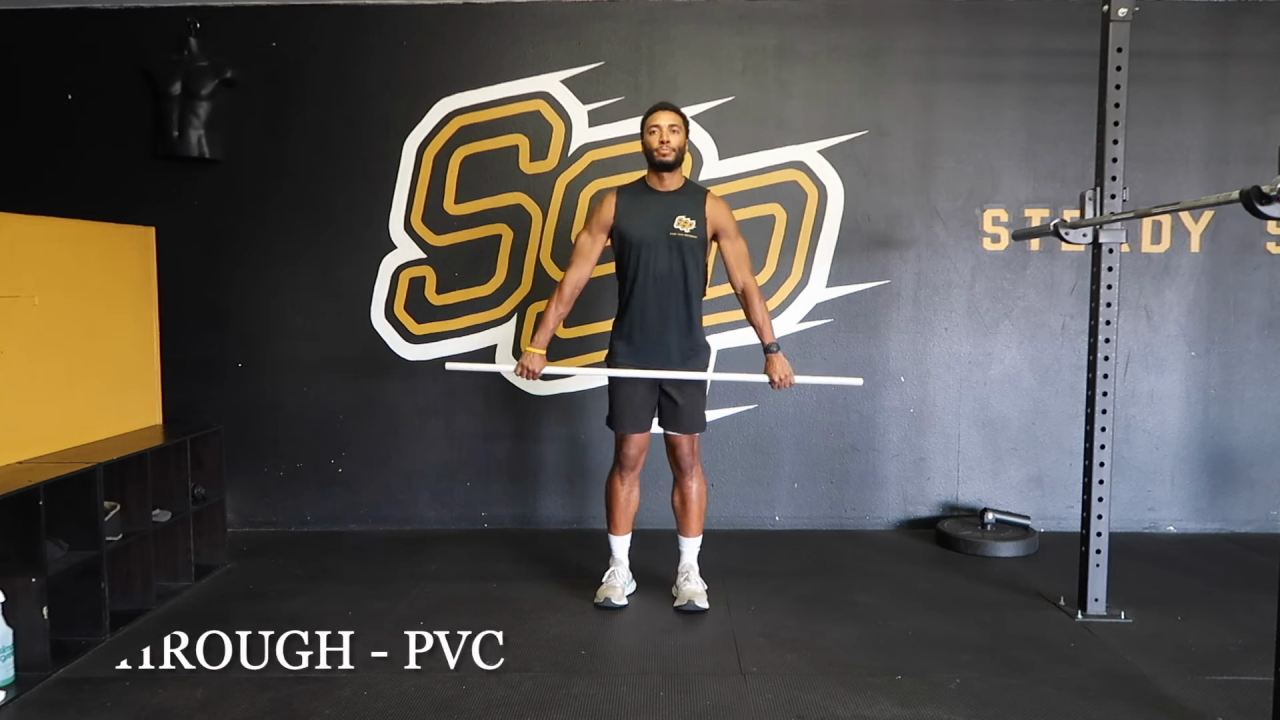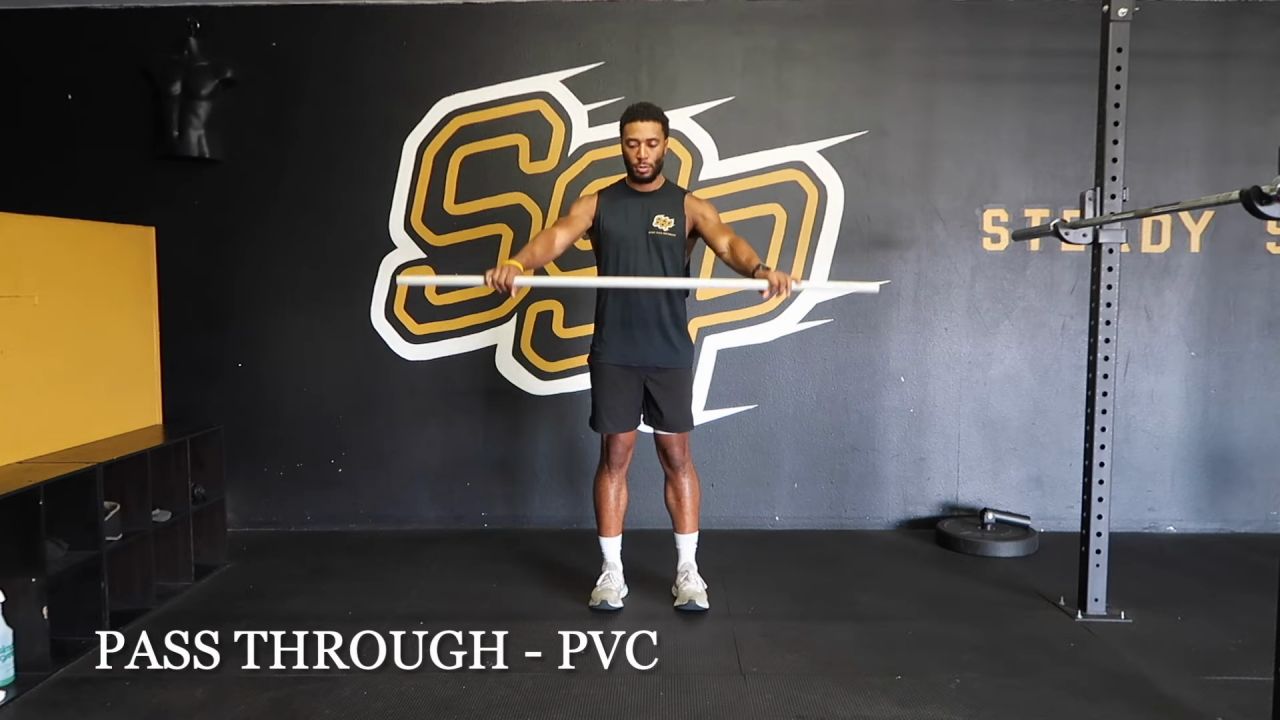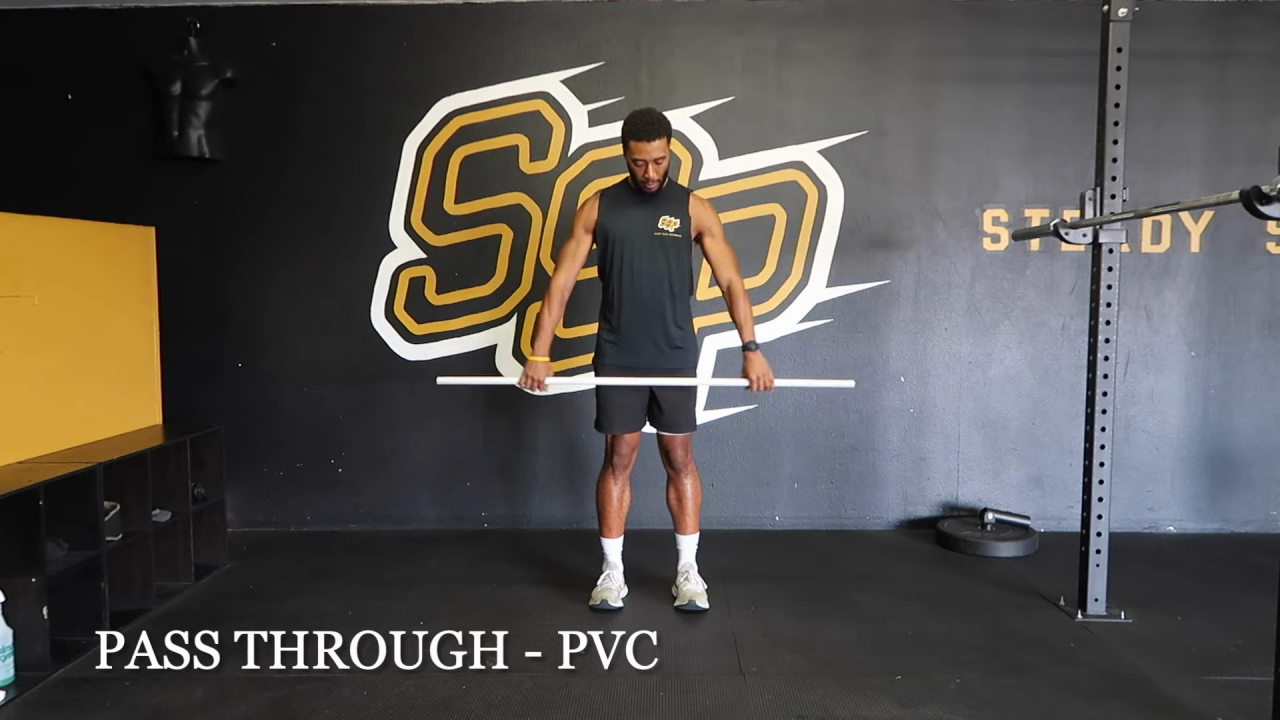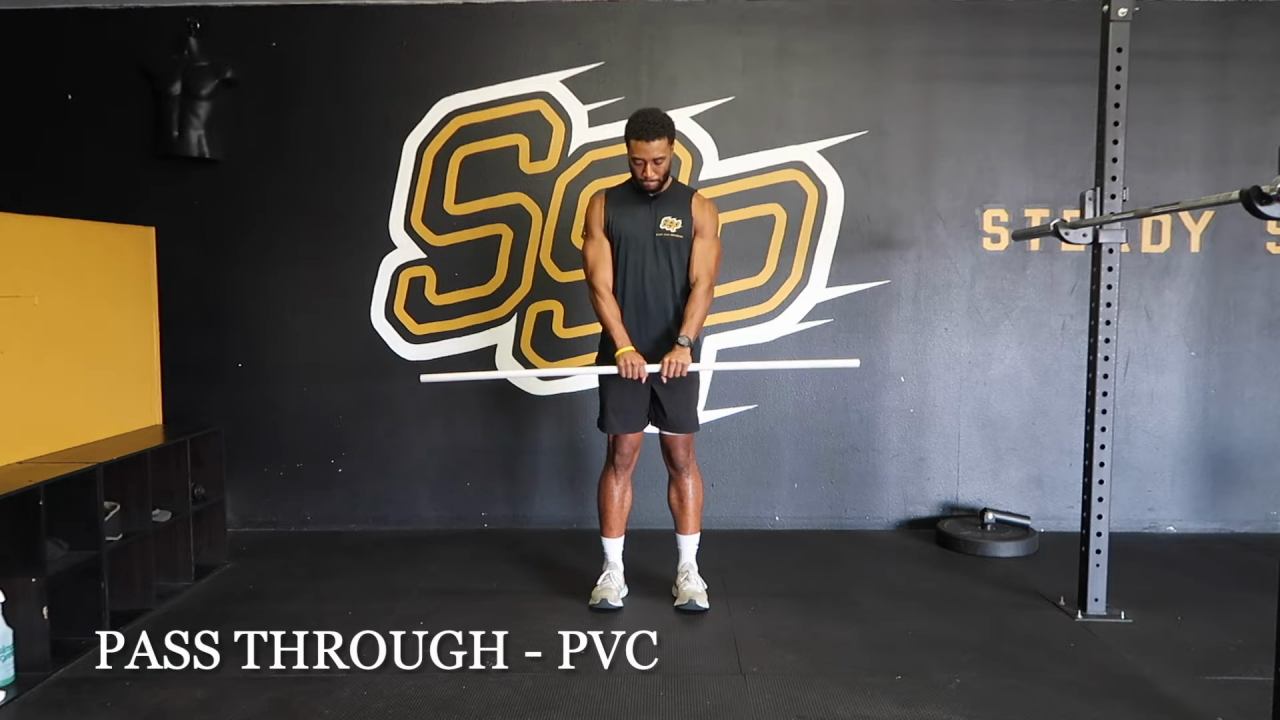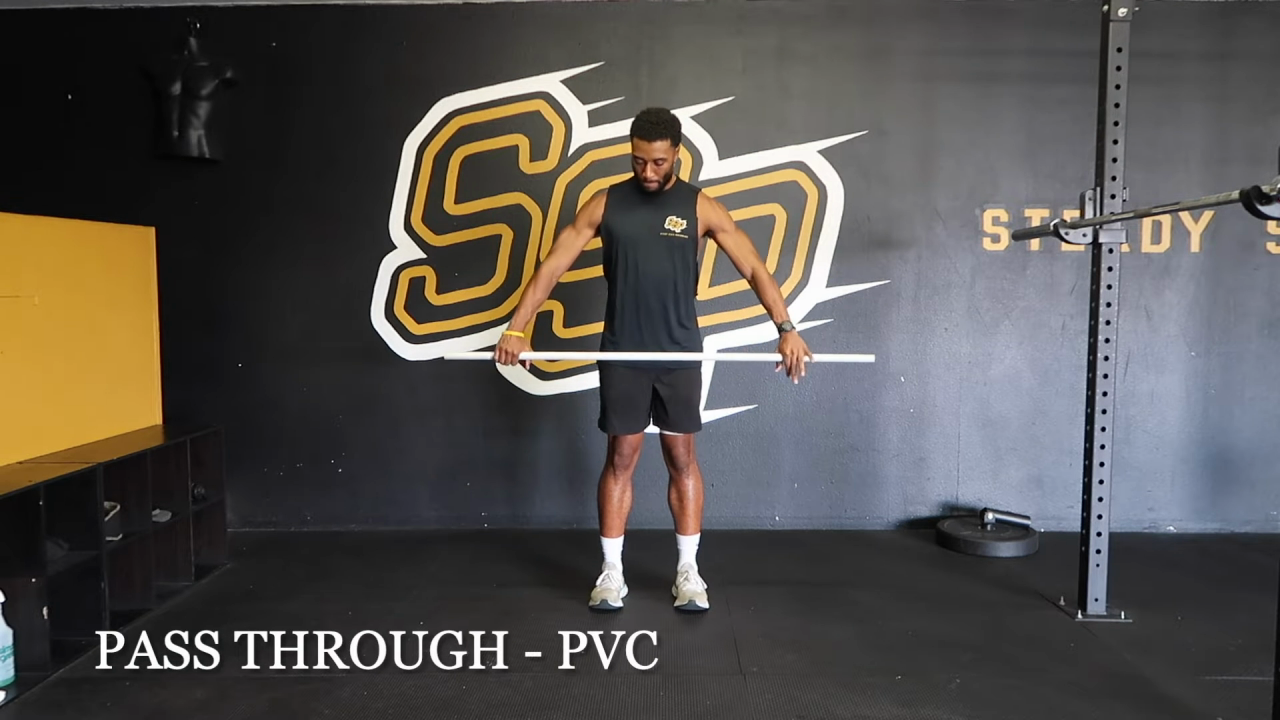
dt=1s
person 1, frame 1
left shoulder: (710, 207)
right shoulder: (614, 204)
left elbow: (745, 283)
right elbow: (573, 278)
left wrist: (772, 349)
right wrist: (538, 344)
left hip: (686, 355)
right hip: (630, 353)
left knee: (686, 459)
right knee: (628, 458)
left ankle: (688, 571)
right ankle: (618, 570)
person 1, frame 2
left shoulder: (689, 206)
right shoulder: (597, 203)
left elbow: (728, 242)
right elbow: (554, 237)
left wrist: (762, 268)
right wrist: (515, 265)
left hip: (670, 353)
right hip: (614, 353)
left knee: (677, 458)
right knee: (614, 458)
left ankle: (687, 570)
right ankle: (612, 571)
person 1, frame 3
left shoulder: (695, 208)
right shoulder: (597, 207)
left elbow: (731, 281)
right elbow: (563, 280)
left wrist: (751, 348)
right wrist: (542, 350)
left hip: (675, 355)
right hip: (617, 357)
left knee: (680, 458)
right knee: (618, 458)
left ankle: (688, 571)
right ankle: (612, 571)
person 1, frame 4
left shoulder: (697, 208)
right shoulder: (603, 205)
left elbow: (702, 283)
right elbow: (600, 284)
left wrist: (685, 343)
right wrist: (624, 347)
left hip: (675, 354)
right hip: (622, 354)
left knee: (681, 458)
right knee: (620, 458)
left ankle: (688, 570)
right ankle: (612, 571)
person 1, frame 5
left shoulder: (701, 207)
right shoulder: (605, 203)
left elbow: (755, 269)
right elbow: (552, 266)
left wrist: (786, 329)
right wrist: (517, 328)
left hip: (680, 353)
right hip: (622, 353)
left knee: (682, 457)
right knee: (620, 458)
left ankle: (687, 570)
right ankle: (611, 572)
